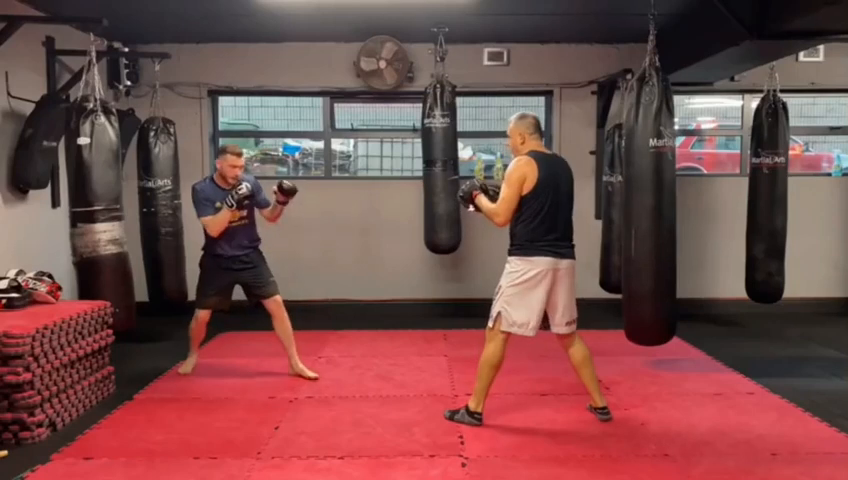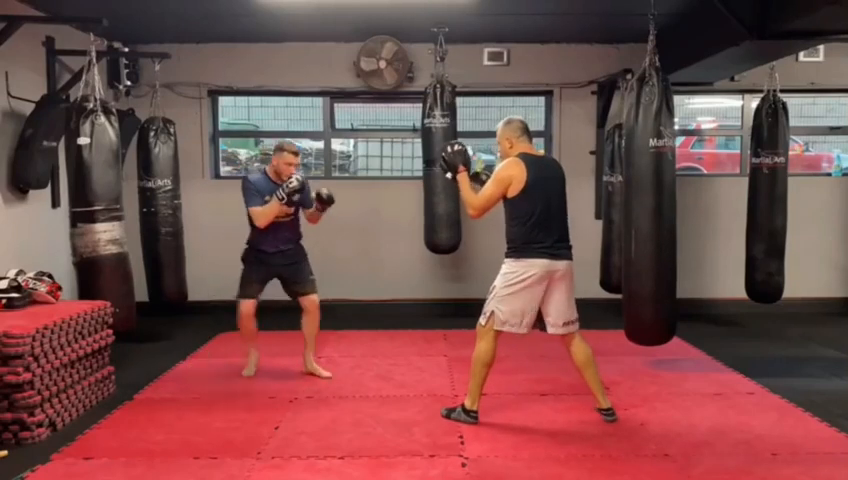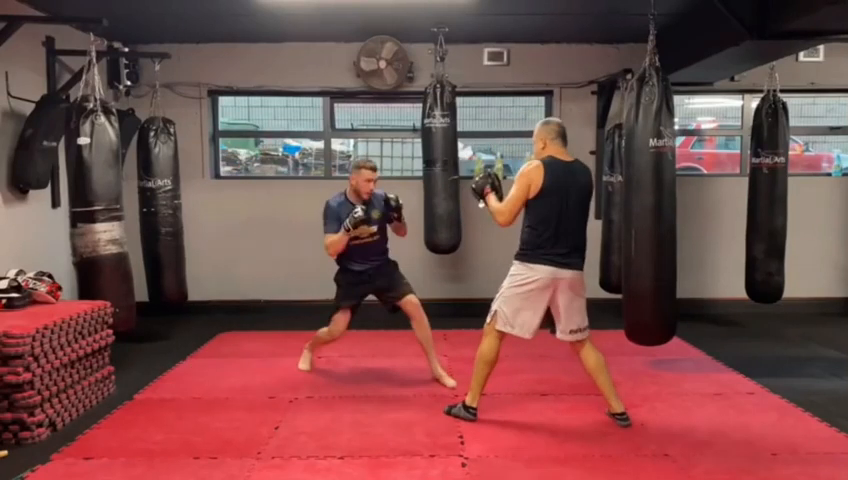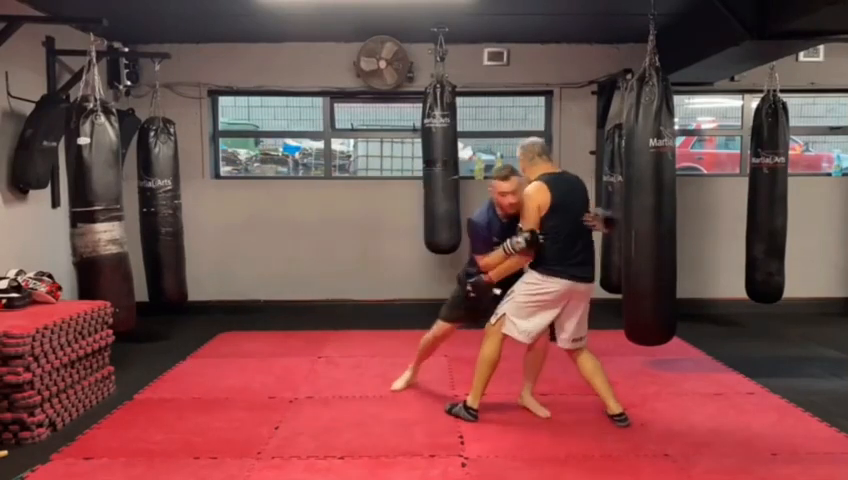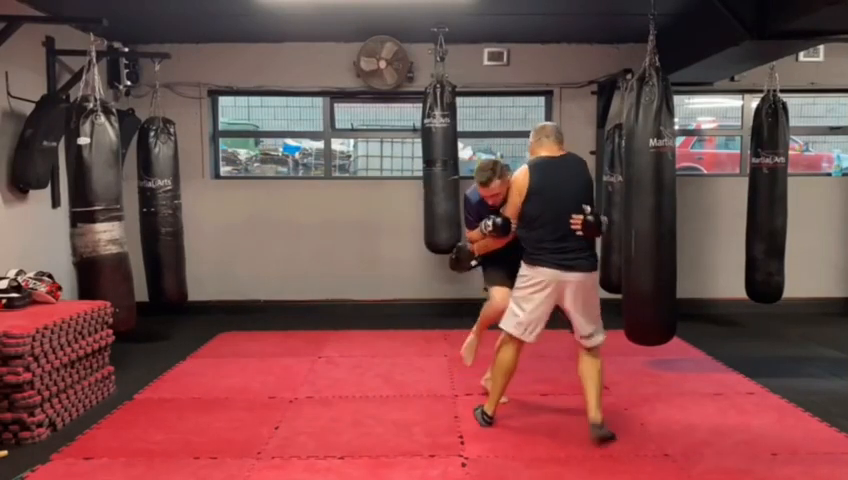
dt=1s
person 1, frame 1
left shoulder: (521, 165)
right shoulder: (563, 166)
left elbow: (501, 217)
left wrist: (477, 196)
right wrist: (497, 196)
left hip: (529, 261)
right hip: (563, 260)
left knee: (496, 333)
right knee: (568, 334)
left ankle: (474, 409)
right ankle: (600, 404)
person 1, frame 2
left shoulder: (511, 167)
right shoulder: (554, 167)
left elbow: (475, 209)
left wrist: (460, 171)
right wrist: (491, 181)
left hip: (524, 263)
right hip: (560, 262)
left knee: (486, 330)
right knee: (571, 334)
left ankle: (470, 407)
right ankle: (605, 405)
person 1, frame 3
left shoulder: (533, 170)
right shoulder: (585, 174)
left elbow: (504, 217)
left wrist: (488, 192)
left hip: (532, 267)
right hip: (570, 270)
left knee: (492, 331)
right knee: (581, 342)
left ankle: (470, 404)
right ankle: (618, 409)
person 1, frame 4
left shoulder: (535, 191)
right shoulder: (577, 183)
left elbow: (527, 250)
left wrist: (488, 278)
left hip: (547, 279)
right hip: (581, 280)
left knee: (495, 331)
right knee: (577, 348)
left ankle: (472, 405)
right ankle: (616, 409)
person 1, frame 5
left shoulder: (524, 174)
right shoulder: (582, 167)
left elbow: (506, 230)
left wrist: (474, 251)
left hip: (539, 270)
right hip: (581, 271)
left knee: (512, 339)
right knee: (590, 346)
left ankle: (488, 411)
right ankle: (596, 418)
person 2, frame 1
left shoulder: (250, 183)
right shoulder: (201, 190)
left elbow: (270, 215)
right elbow: (213, 229)
left wrist: (281, 201)
right wrist: (232, 201)
left hip: (250, 257)
right hip: (218, 262)
left knee: (276, 304)
right knee: (202, 315)
left ankle: (295, 363)
right ankle: (192, 356)
person 2, frame 2
left shoulder: (299, 183)
right shoulder: (253, 182)
left elbow: (311, 219)
right elbow: (260, 220)
left wrist: (320, 206)
right wrist: (283, 194)
left hip: (292, 253)
right hip: (261, 255)
left knee: (311, 303)
right knee: (246, 309)
left ankle: (309, 361)
right ankle: (253, 353)
person 2, frame 3
left shoulder: (381, 199)
right shoulder: (334, 206)
left elbow: (401, 233)
right elbow: (331, 250)
left wrist: (397, 216)
right wrist: (349, 226)
left hip: (382, 269)
right hip: (352, 274)
left knee: (414, 306)
right knee: (336, 331)
left ankle: (436, 368)
right ankle: (309, 348)
person 2, frame 4
right shoulder: (480, 221)
right elbow: (485, 264)
left hip: (512, 281)
right knee: (439, 332)
left ankle: (525, 394)
right ankle: (412, 372)
person 2, frame 5
right shoulder: (472, 197)
right elbow: (471, 237)
right wrist: (485, 228)
left hip: (522, 256)
right hip: (492, 257)
right knee: (501, 303)
left ankle: (491, 377)
right ankle: (476, 333)
